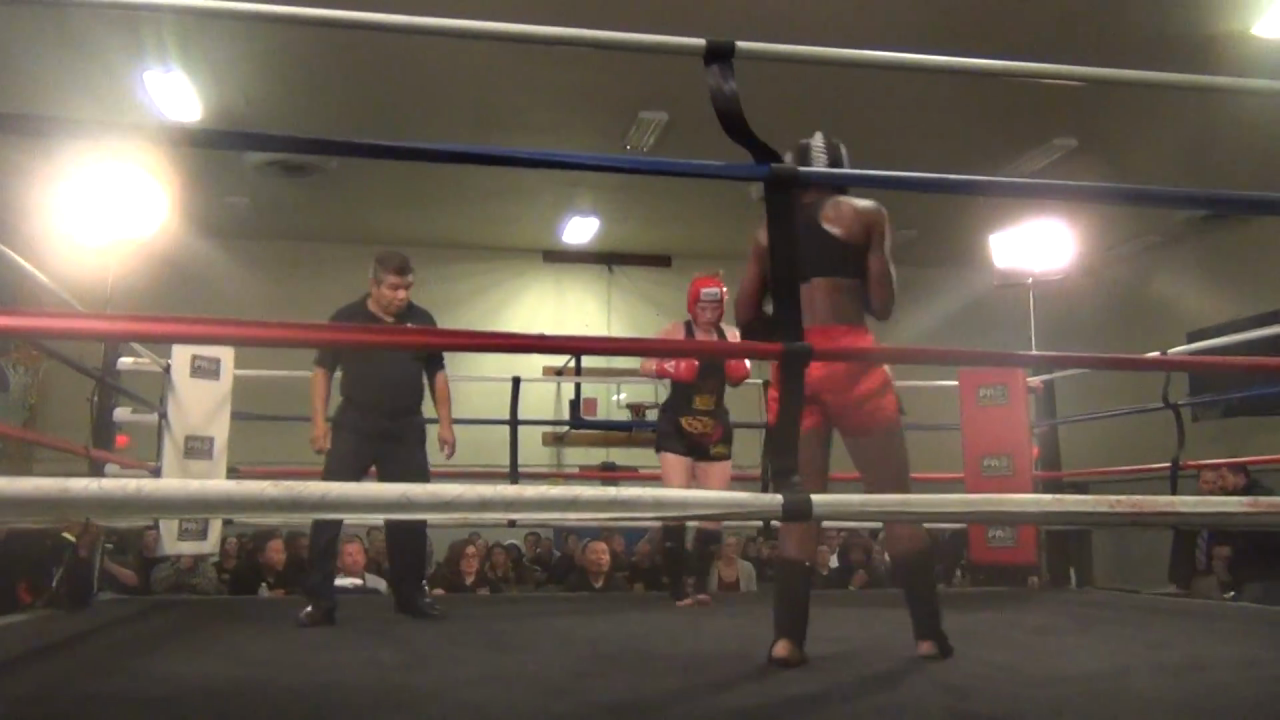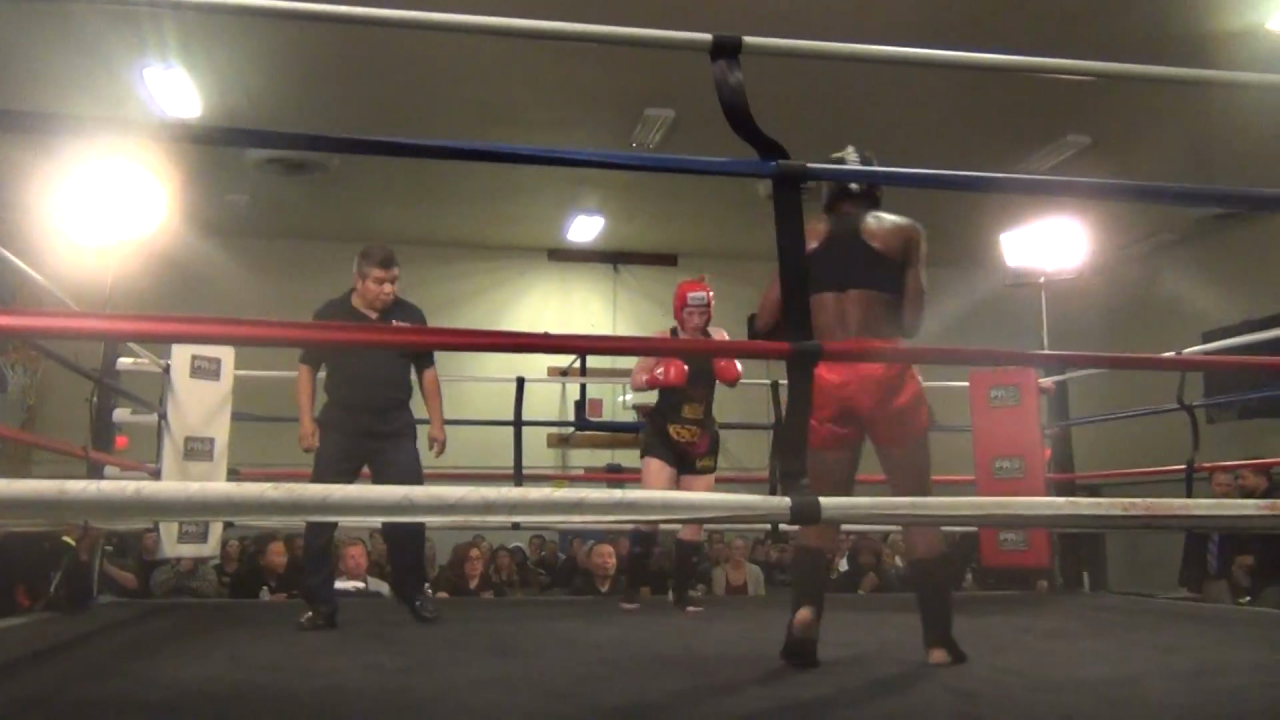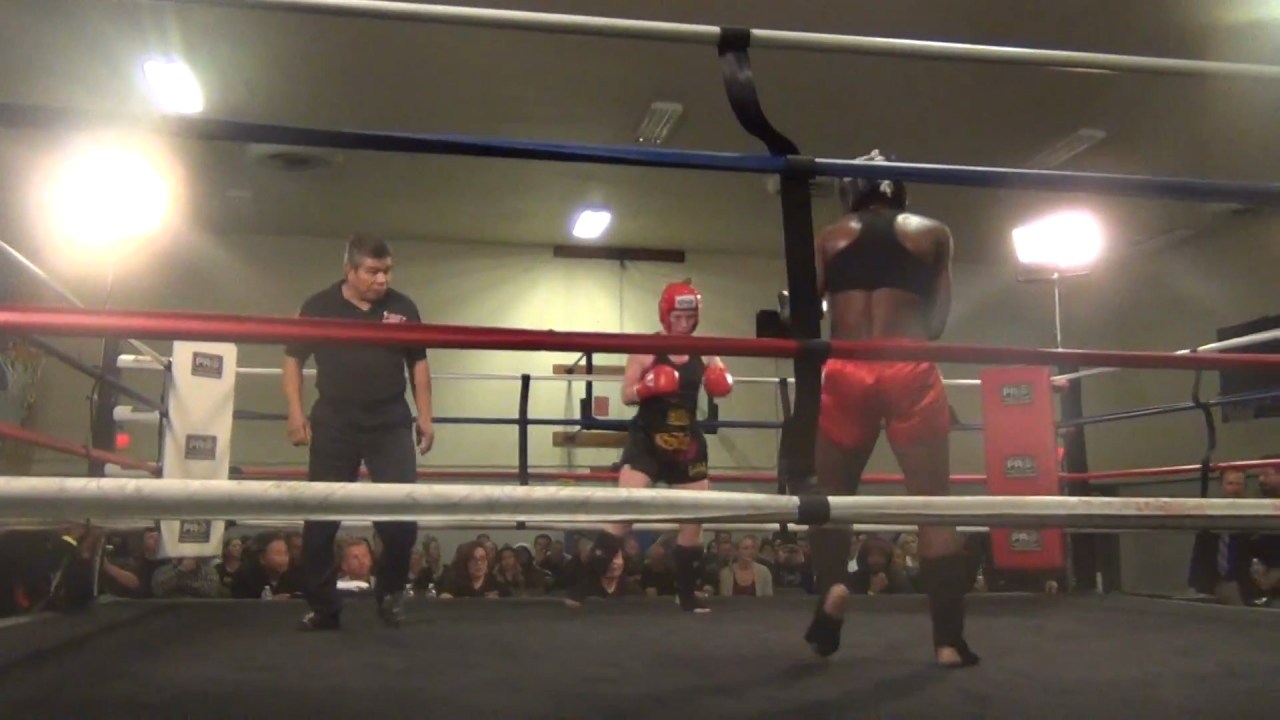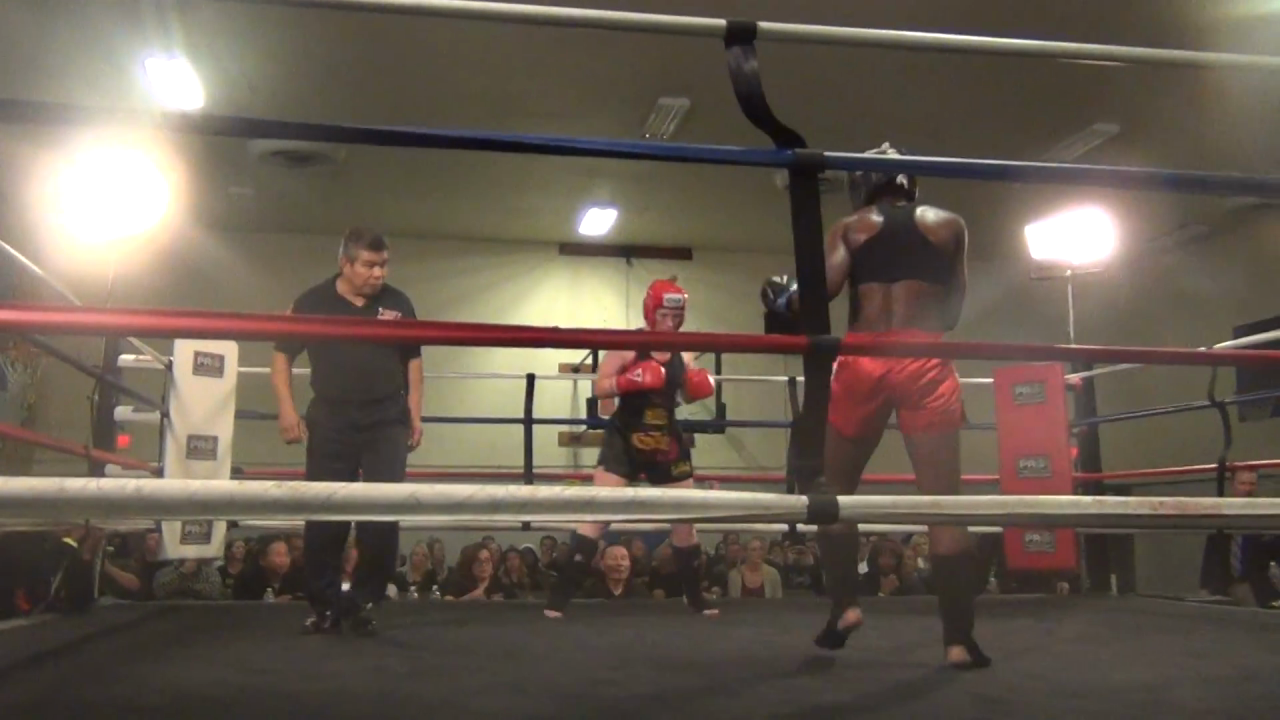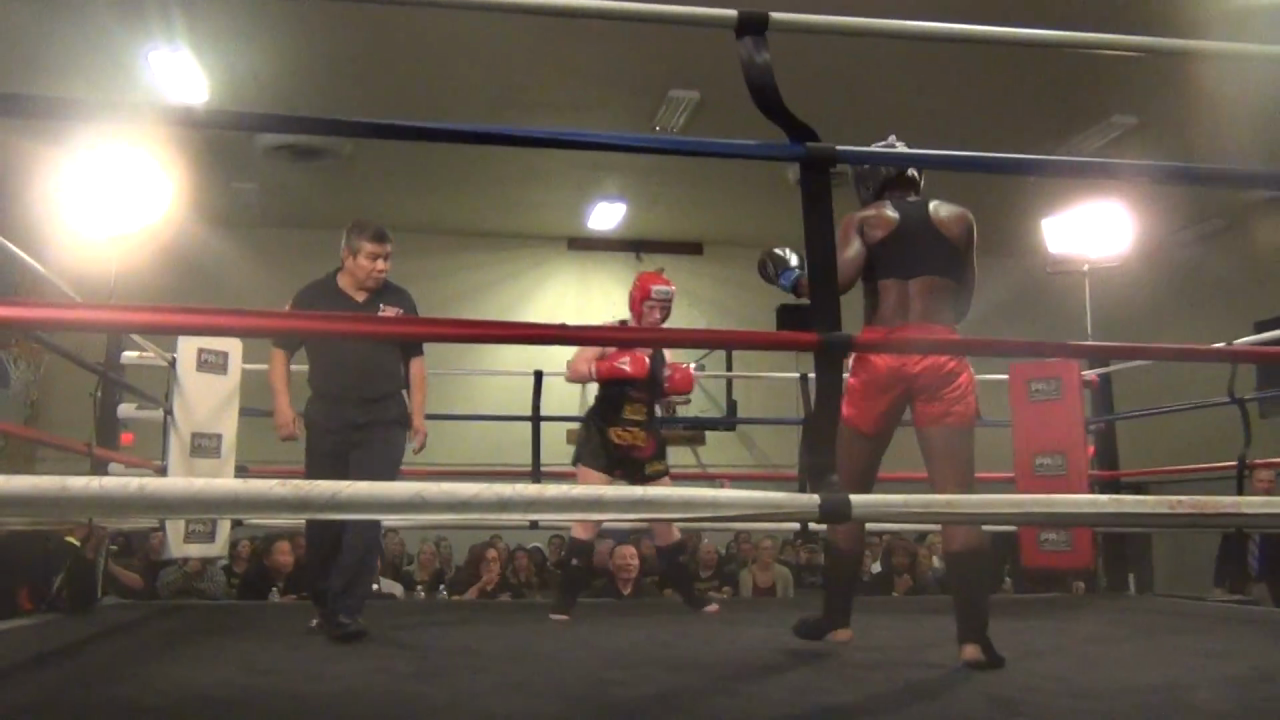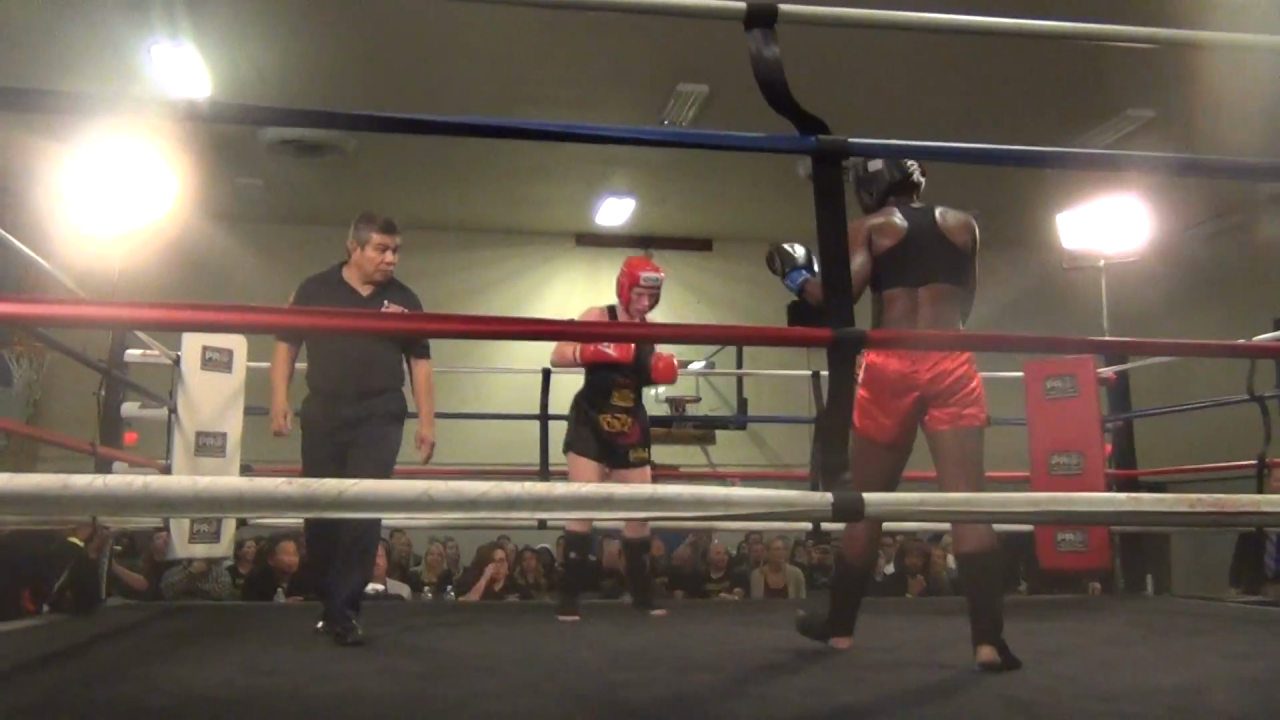
dt=0.1s
person 1, frame 1
left shoulder: (770, 231)
right shoulder: (868, 215)
left elbow: (745, 316)
right elbow: (882, 305)
right hip: (853, 360)
right knee: (897, 501)
left ankle: (787, 636)
right ankle: (929, 631)
person 1, frame 2
left shoulder: (804, 238)
right shoulder: (904, 231)
left elbow: (766, 322)
right elbow: (910, 322)
left wrist: (807, 337)
left hip: (822, 373)
right hip: (885, 370)
left ankle: (805, 610)
right ankle: (940, 640)
person 1, frame 3
left shoulder: (832, 236)
right shoulder: (932, 234)
right elbow: (935, 323)
left hip: (846, 370)
right hip: (912, 370)
left knee: (831, 496)
left ankle: (832, 587)
right ankle: (950, 640)
person 1, frame 4
left shoulder: (851, 225)
right shoulder: (949, 225)
left elbow: (824, 288)
right elbow: (949, 312)
left wrist: (786, 299)
left hip: (864, 360)
right hip: (926, 363)
left knee: (837, 487)
right knee: (942, 502)
left ankle: (843, 604)
right ankle: (959, 639)
person 1, frame 5
left shoulder: (864, 220)
right shoulder: (959, 219)
left elbow: (834, 281)
right elbow: (961, 304)
left wrist: (788, 274)
left hip: (881, 358)
right hip: (942, 359)
left knee: (851, 491)
right knee: (955, 498)
left ankle: (835, 617)
right ankle: (974, 637)
person 1, frame 6
left shoulder: (870, 228)
right shoulder: (962, 224)
right elbow: (963, 306)
left wrist: (796, 275)
left hip: (889, 365)
right hip: (951, 363)
left ankle: (839, 623)
right ankle: (989, 638)
person 2, frame 1
left shoulder: (422, 321)
right shoulder: (346, 320)
left elbow: (436, 374)
right elbow: (322, 372)
left wrist: (445, 423)
right wrist: (319, 422)
left hip: (405, 431)
right hip: (354, 428)
left knee: (410, 515)
left ankle: (411, 594)
right ankle: (320, 600)
person 2, frame 2
left shoulder: (410, 316)
right shoulder: (330, 315)
left elbow: (426, 371)
right elbow: (307, 368)
left wrist: (436, 421)
right wrist: (307, 420)
left hip: (394, 428)
right hip: (341, 426)
left ankle: (413, 590)
right ankle: (319, 604)
person 2, frame 3
left shoulder: (403, 308)
right shoulder: (319, 308)
left elbow: (418, 363)
right elbow: (293, 359)
left wrist: (424, 415)
right wrist: (296, 412)
left hip: (390, 424)
right hip: (333, 423)
right knee: (322, 516)
left ankle: (391, 590)
right ankle: (322, 605)
person 2, frame 4
left shoulder: (398, 304)
right shoulder: (311, 303)
left elbow: (411, 360)
right elbow: (283, 356)
left wrist: (414, 414)
right wrist: (287, 409)
left hip: (386, 422)
right hip: (330, 422)
right knee: (324, 520)
left ankle: (364, 599)
right ankle: (326, 605)
person 2, frame 5
left shoulder: (400, 302)
right shoulder: (311, 298)
left elbow: (414, 360)
right elbow: (282, 352)
left wrist: (417, 414)
right wrist: (283, 405)
left hip: (382, 421)
right hip: (327, 421)
right knee: (324, 516)
left ankle: (346, 609)
right ankle: (326, 605)
person 2, frame 6
left shoulder: (404, 300)
right shoulder: (314, 290)
left elbow: (419, 362)
right elbow: (286, 345)
left wrist: (426, 421)
right wrist: (279, 399)
left hip: (379, 418)
right hip: (323, 418)
left knee: (361, 512)
right knee: (321, 517)
left ankle: (344, 611)
right ankle: (330, 604)
person 3, frame 1
left shoulder: (730, 335)
right shoulder: (676, 332)
left elbow: (734, 379)
right elbow: (646, 367)
left wrist: (740, 370)
right wrist: (667, 369)
left hip: (715, 426)
right hip: (677, 424)
left ankle: (700, 581)
right ankle: (676, 584)
person 3, frame 2
left shoulder: (719, 339)
right shoulder: (664, 339)
left elbow: (730, 378)
right elbow: (636, 382)
left wrist: (733, 370)
right wrist: (656, 377)
left hip: (701, 435)
right hip: (663, 432)
left knee: (693, 518)
left ankle: (682, 593)
right ankle: (631, 587)
person 3, frame 3
right shoulder: (646, 349)
left elbow: (713, 387)
right elbow: (628, 396)
left wrist: (720, 382)
right wrist: (647, 387)
left hip: (688, 442)
right hip: (647, 439)
left knee: (692, 524)
left ankle: (687, 594)
person 3, frame 4
left shoulder: (683, 349)
right shoulder: (627, 344)
left elbow: (689, 394)
right elbow: (599, 388)
left wrist: (700, 386)
right wrist: (628, 381)
left hip: (667, 441)
right hip: (623, 439)
left knee: (685, 523)
right knee: (597, 517)
left ankle: (695, 597)
right ankle: (560, 595)
person 3, frame 5
left shoulder: (661, 344)
right elbow: (573, 371)
left wrist: (676, 387)
right wrist: (610, 368)
left hip: (645, 437)
right hip: (603, 434)
left knee: (665, 519)
right knee: (589, 518)
left ankle: (690, 594)
right ankle: (565, 597)
person 3, frame 6
right shoulder: (597, 318)
right elbow: (558, 357)
left wrist: (662, 372)
right wrist: (594, 352)
left hip: (631, 425)
right hip: (591, 421)
left ankle: (642, 593)
right ankle: (569, 597)
